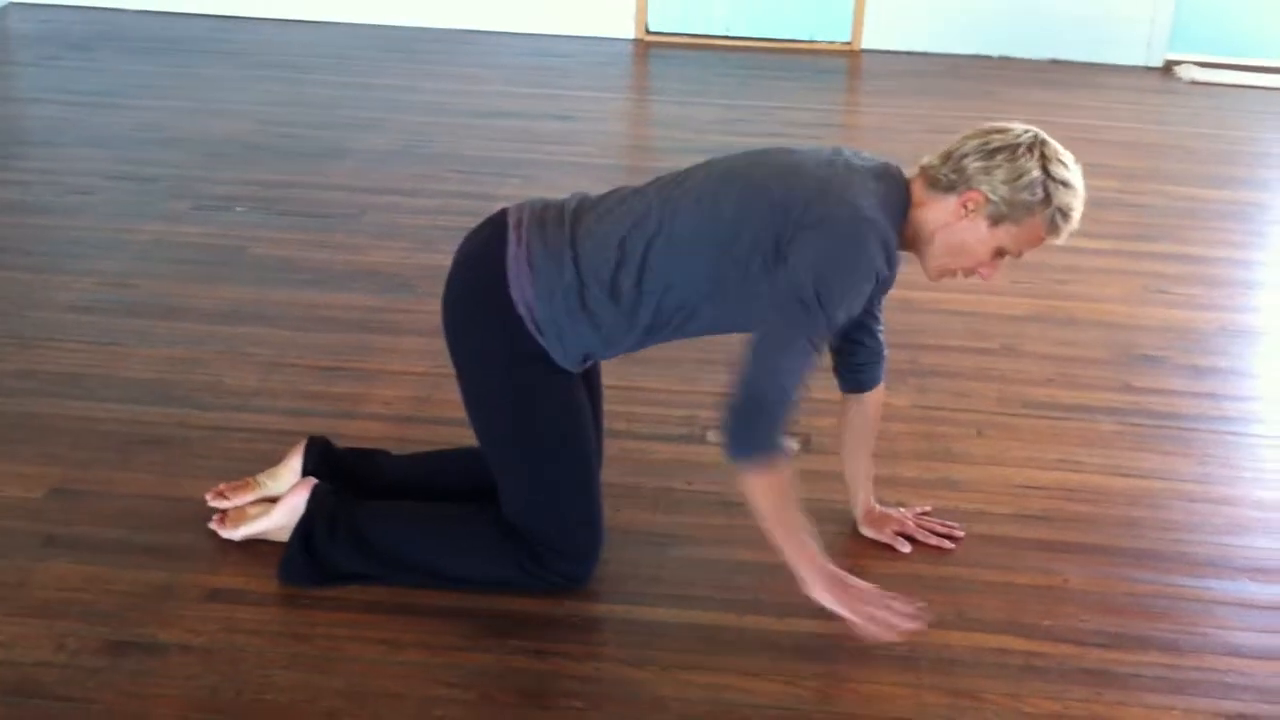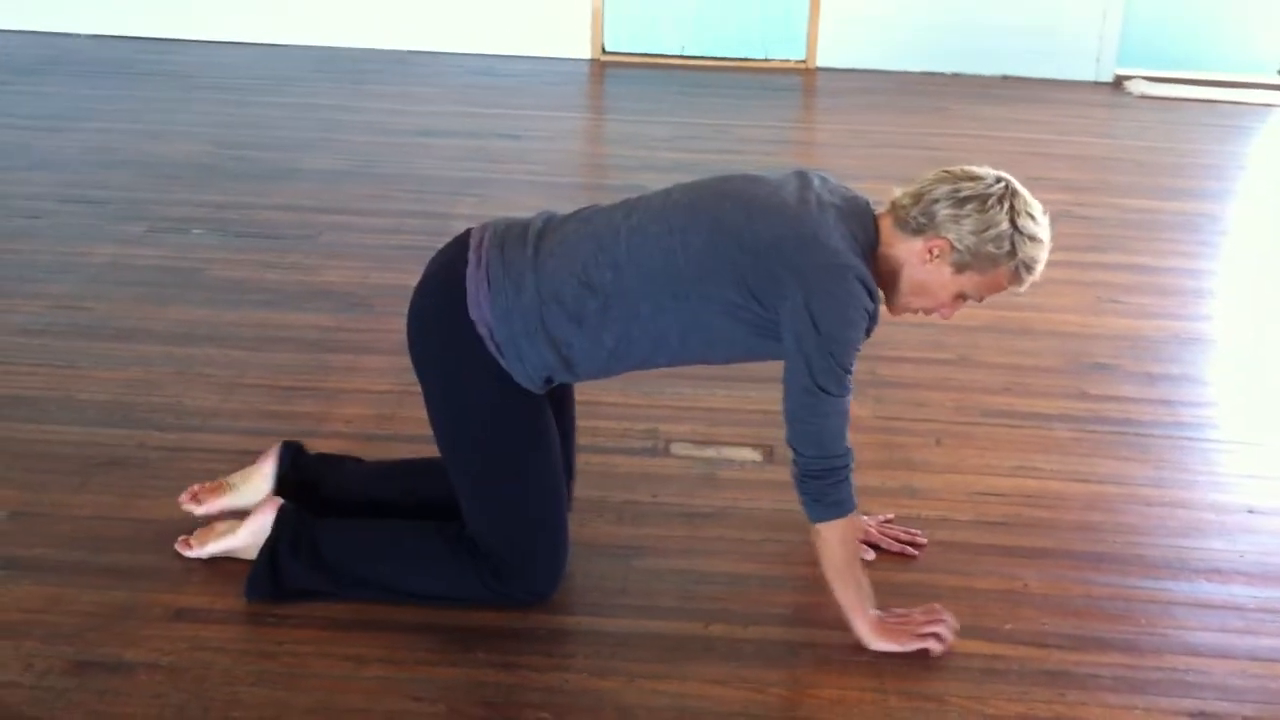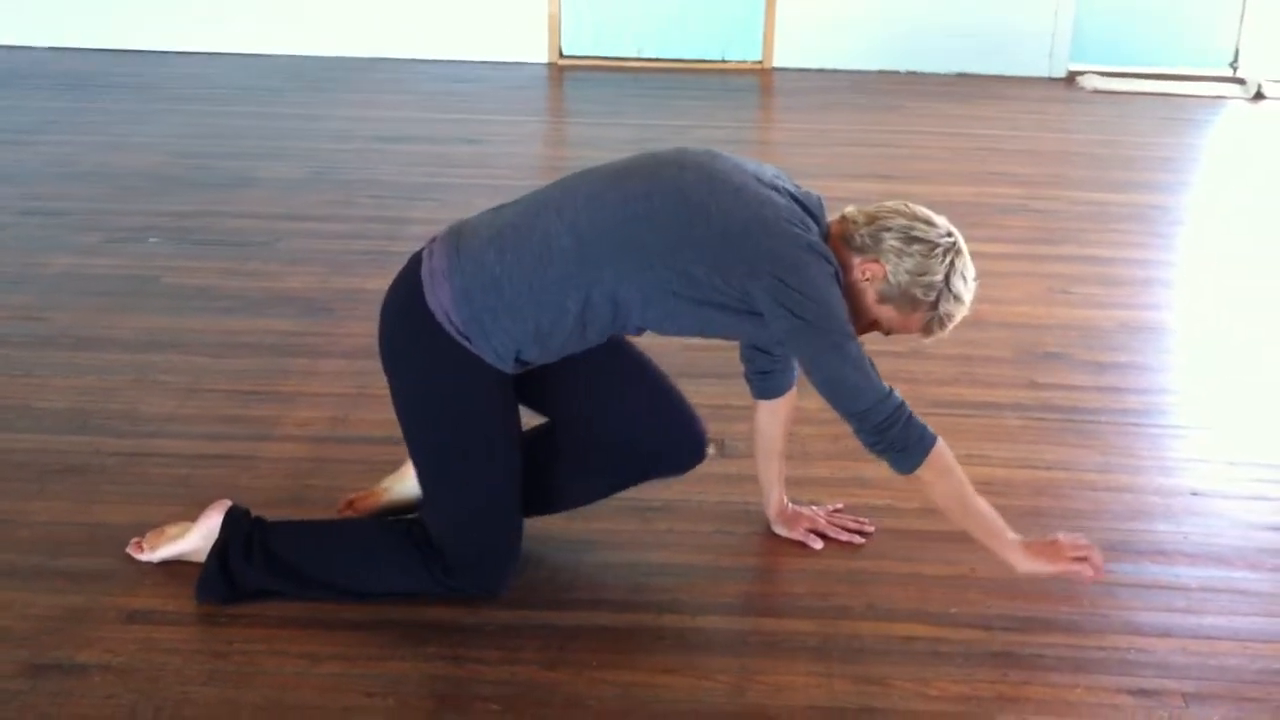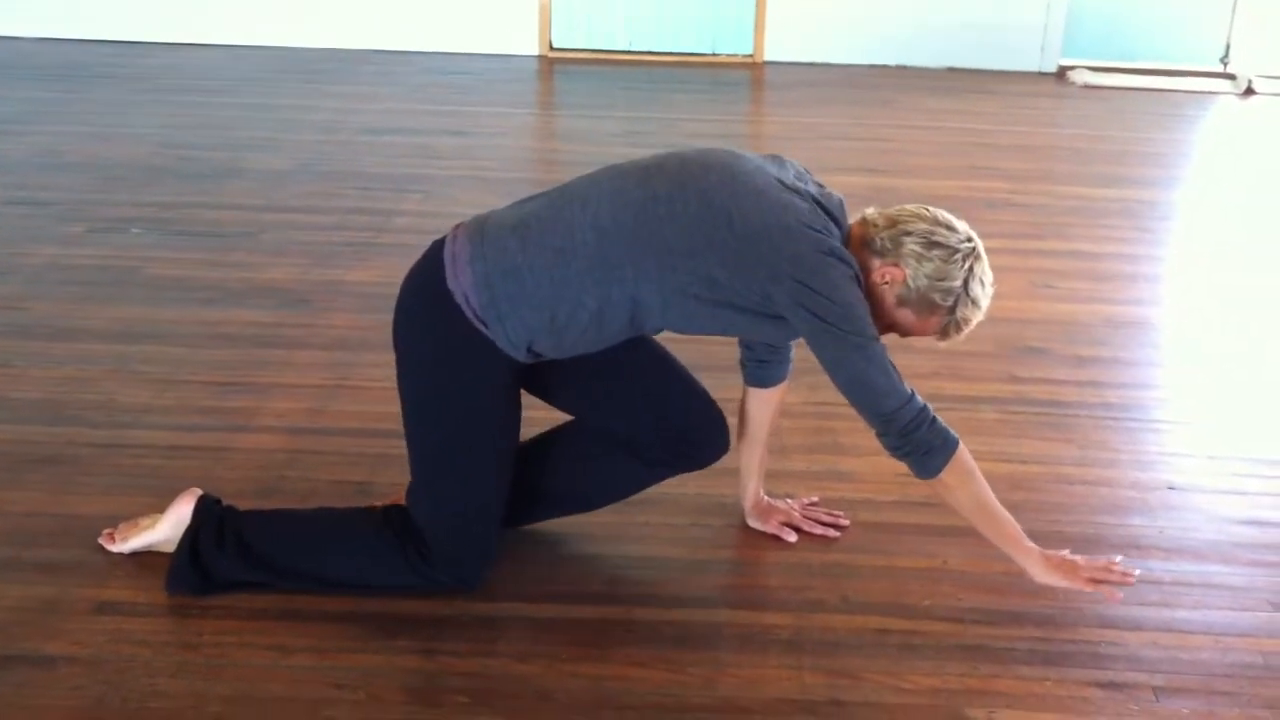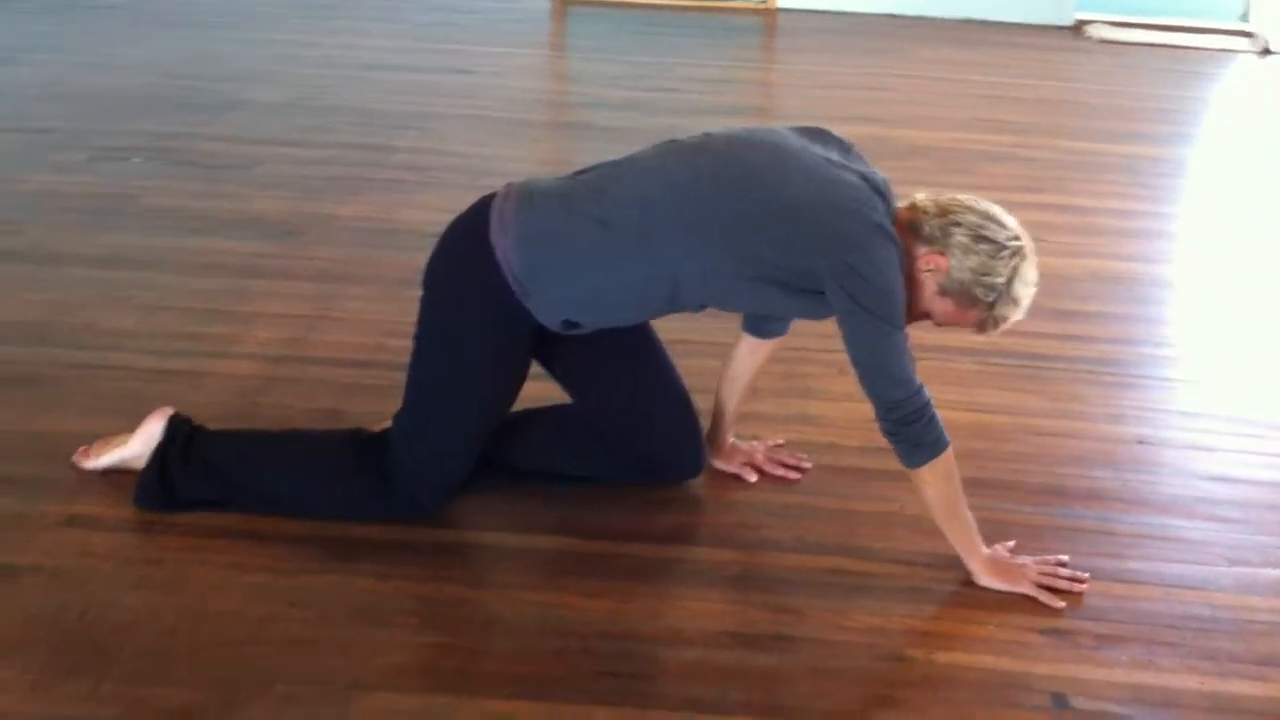
dt=1s
person 1, frame 1
left shoulder: (871, 193)
right shoulder: (853, 240)
left elbow: (858, 356)
right elbow: (751, 423)
left wrist: (866, 506)
right wrist: (817, 575)
left hip: (537, 277)
right hip: (512, 305)
left knee: (548, 480)
right knee: (559, 554)
left ankle: (324, 469)
right ankle: (315, 522)
person 1, frame 2
left shoulder: (840, 218)
right shoulder: (834, 281)
left elbow: (821, 384)
right elbow: (820, 464)
left wrist: (844, 522)
right wrist: (870, 625)
left hip: (506, 295)
right hip: (473, 325)
left knee: (525, 501)
right knee: (522, 570)
left ankle: (288, 478)
right ankle: (279, 539)
person 1, frame 3
left shoulder: (787, 223)
right shoulder: (795, 267)
left elbow: (769, 362)
right elbow: (889, 427)
left wrist: (777, 505)
right wrist: (1014, 548)
left hip: (509, 308)
right hip: (446, 327)
left knee: (673, 444)
right knee: (474, 567)
left ankle: (441, 479)
right ankle: (234, 542)
person 1, frame 4
left shoulder: (802, 209)
right shoulder: (815, 268)
left elbow: (766, 345)
right elbow: (910, 429)
left wrist: (755, 494)
right wrist: (1034, 559)
left hip: (521, 302)
right hip: (461, 313)
left knee: (691, 436)
right knee: (449, 559)
left ankle: (458, 488)
right ankle: (206, 533)
person 1, frame 5
left shoulder: (839, 172)
right shoulder: (863, 245)
left elbow: (765, 289)
right elbow: (907, 417)
left wrist: (723, 431)
right wrist: (978, 557)
left hip: (549, 268)
right hip: (496, 271)
left knee: (667, 452)
right knee: (407, 485)
left ankle: (439, 435)
right ankle: (177, 452)
